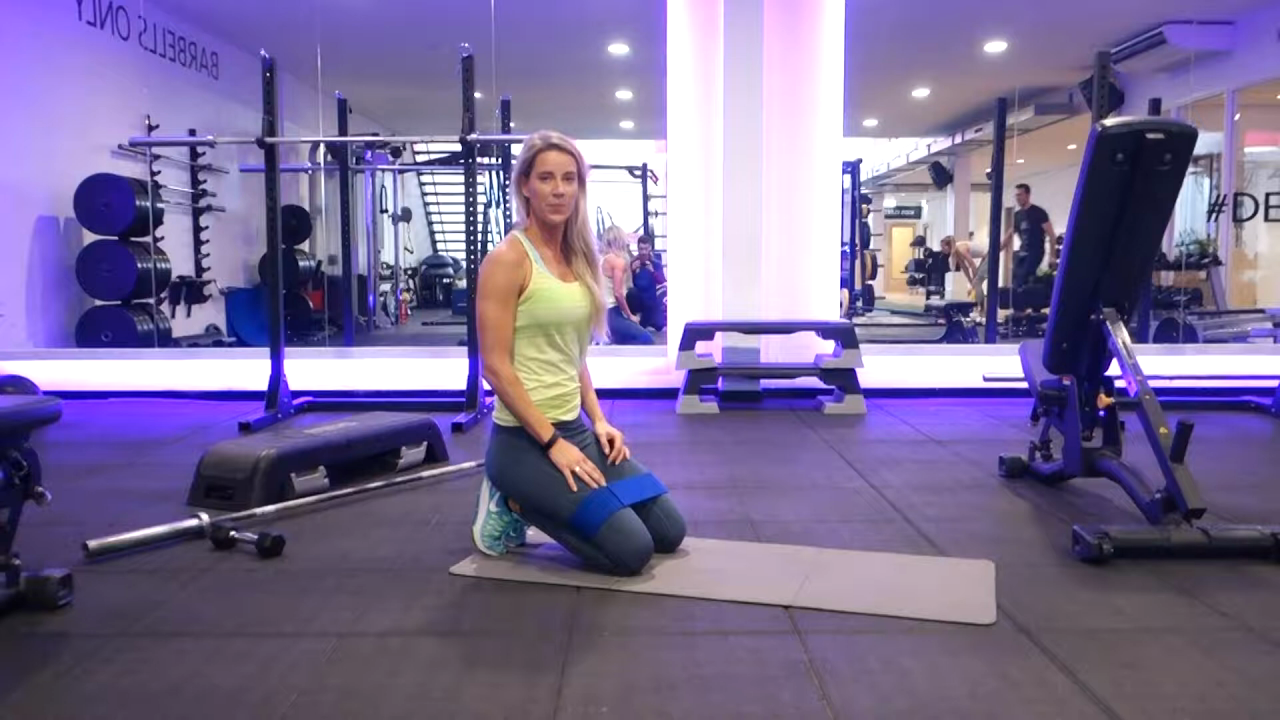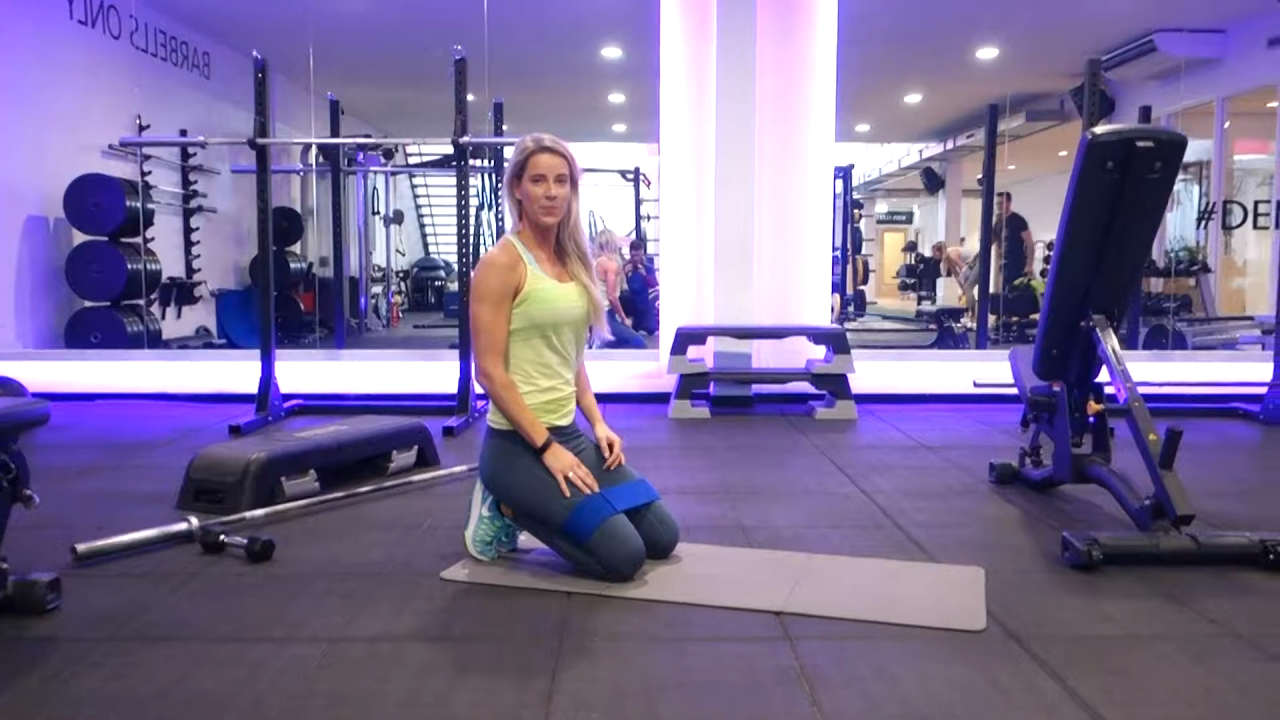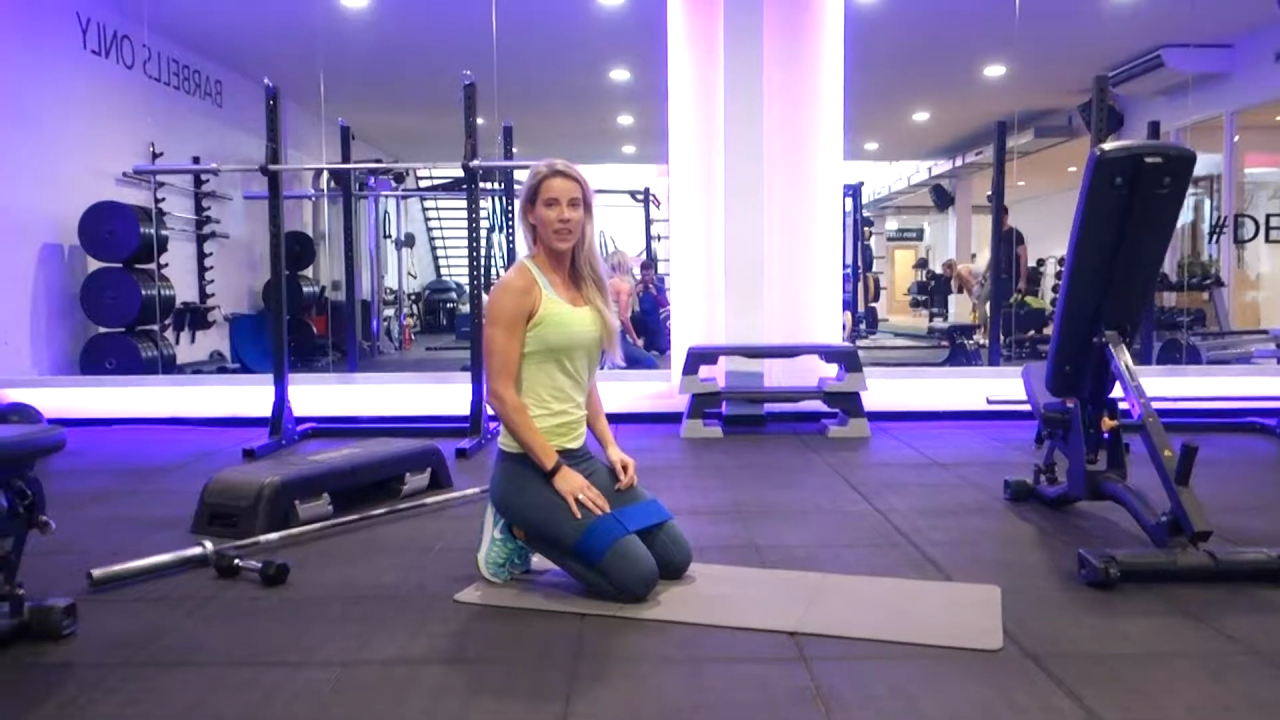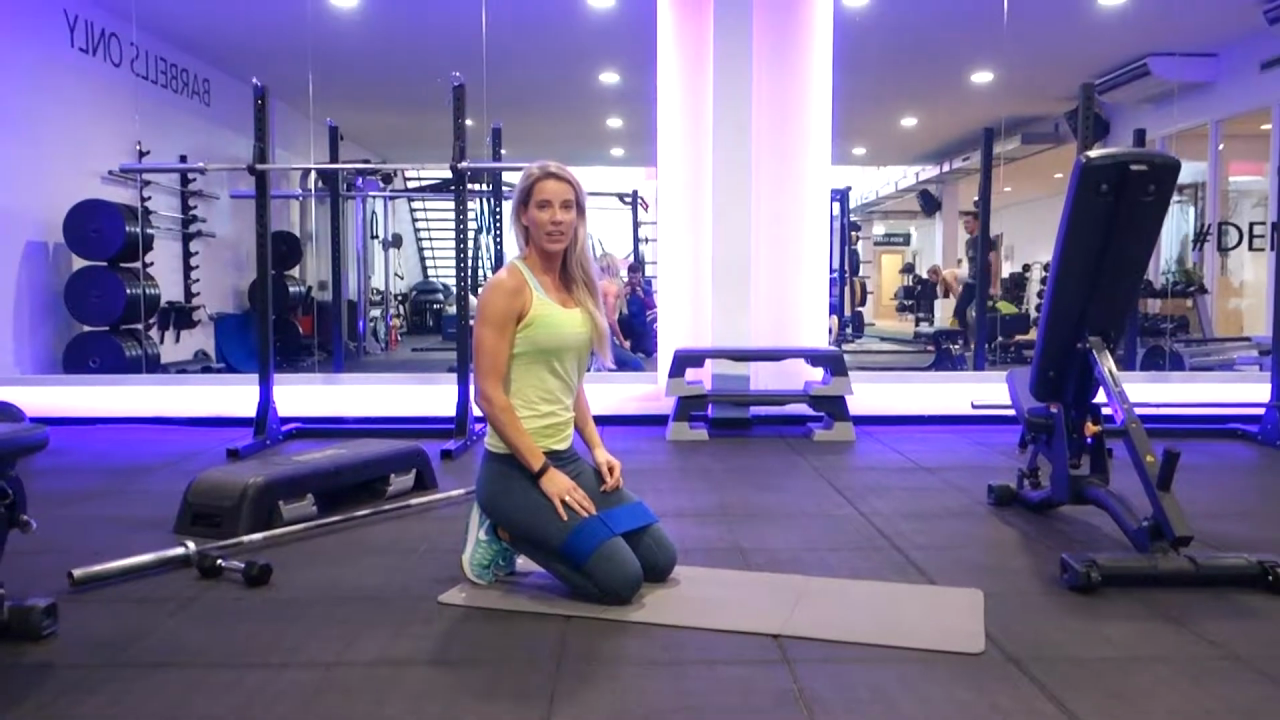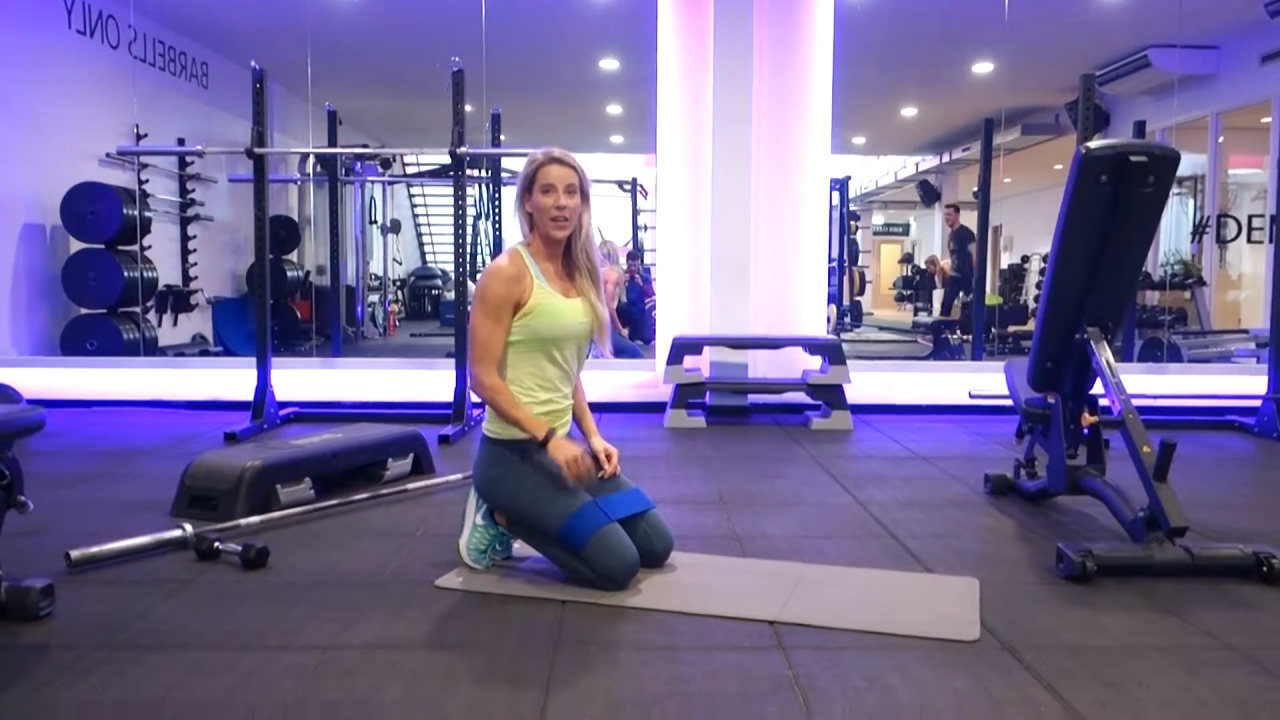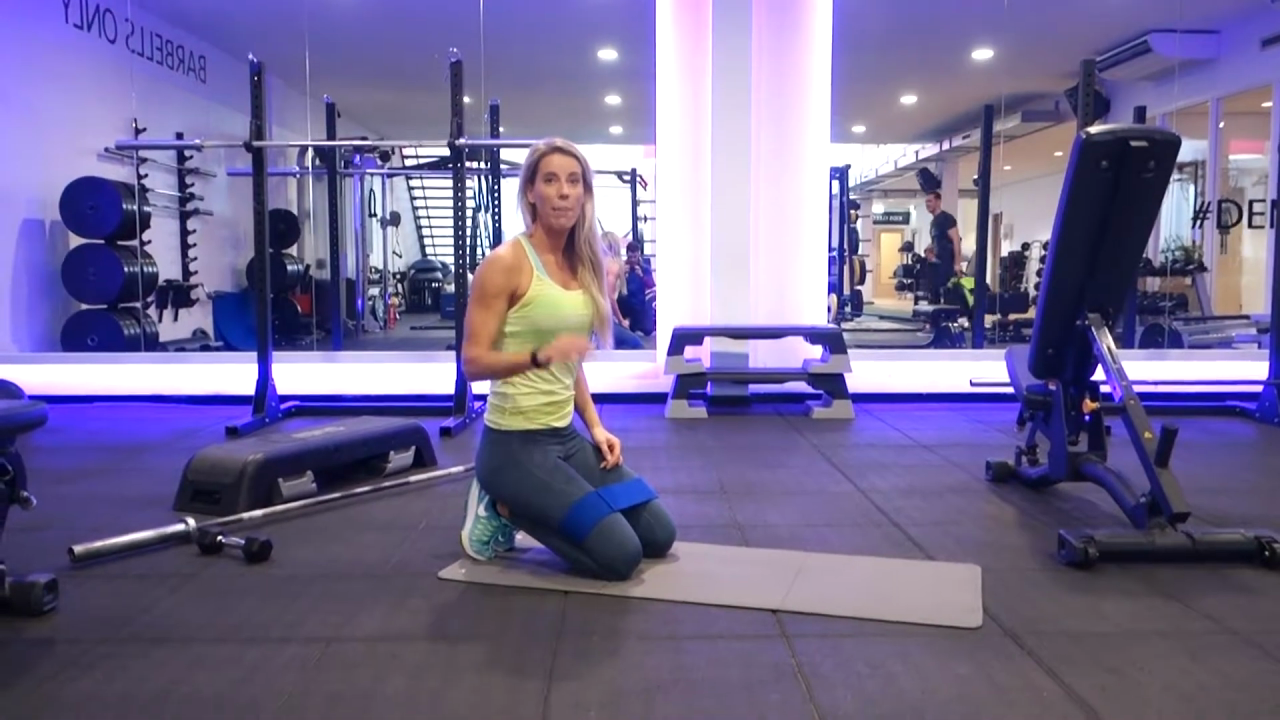
dt=0.2s
person 1, frame 1
left shoulder: (580, 257)
right shoulder: (507, 260)
right elbow: (496, 368)
left wrist: (597, 420)
right wrist: (552, 444)
left hip: (573, 428)
right hip: (525, 440)
left knee: (668, 531)
right knee: (630, 550)
left ankle: (534, 504)
right ankle: (513, 510)
person 1, frame 2
left shoulder: (572, 260)
right shoulder: (502, 262)
right elbow: (489, 371)
left wrist: (597, 423)
right wrist: (545, 449)
left hip: (568, 432)
right hip: (518, 444)
left knee: (661, 538)
right knee: (622, 557)
left ankle: (527, 508)
right ankle: (505, 514)
person 1, frame 3
left shoulder: (586, 284)
right shoulder: (516, 286)
right elbow: (500, 394)
left wrist: (609, 446)
right wrist: (555, 472)
left hip: (579, 455)
right hip: (529, 466)
left knee: (674, 557)
right knee: (635, 577)
left ankle: (538, 530)
right ankle: (517, 534)
person 1, frame 4
left shoulder: (577, 285)
right shoulder: (507, 286)
right elbow: (489, 395)
left wrist: (596, 447)
right wrist: (542, 472)
left hip: (565, 456)
right hip: (515, 467)
left knee: (659, 560)
right knee: (620, 579)
left ankle: (522, 530)
right ankle: (503, 536)
person 1, frame 5
left shoulder: (580, 273)
right shoulder: (507, 273)
right elbow: (483, 377)
left wrist: (591, 434)
right wrist: (548, 438)
left hip: (561, 439)
right hip: (513, 452)
left knee: (656, 546)
right knee: (617, 565)
left ankle: (520, 515)
right ankle: (499, 520)
person 1, frame 6
left shoulder: (582, 264)
right shoulder: (505, 263)
right elbow: (473, 363)
left wrist: (595, 426)
right wrist: (538, 355)
left hip: (566, 436)
right hip: (514, 443)
left knee: (659, 536)
right knee: (620, 555)
left ankle: (524, 508)
right ankle: (502, 513)
